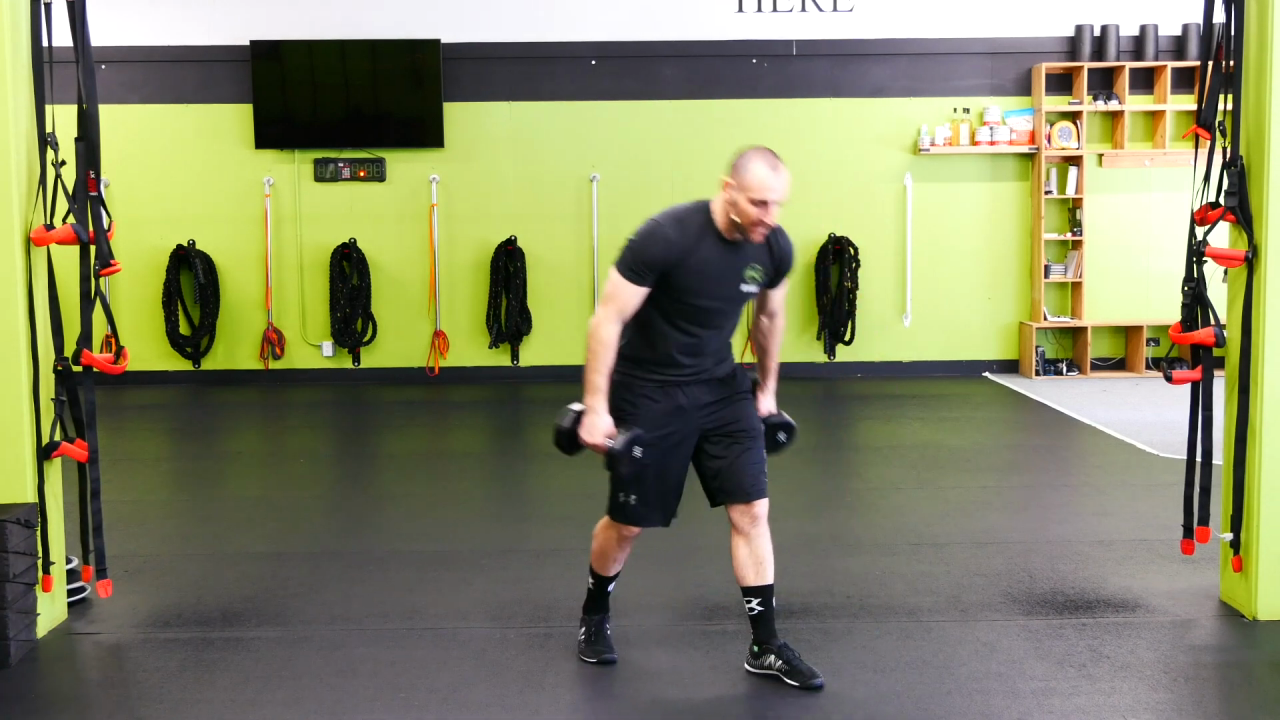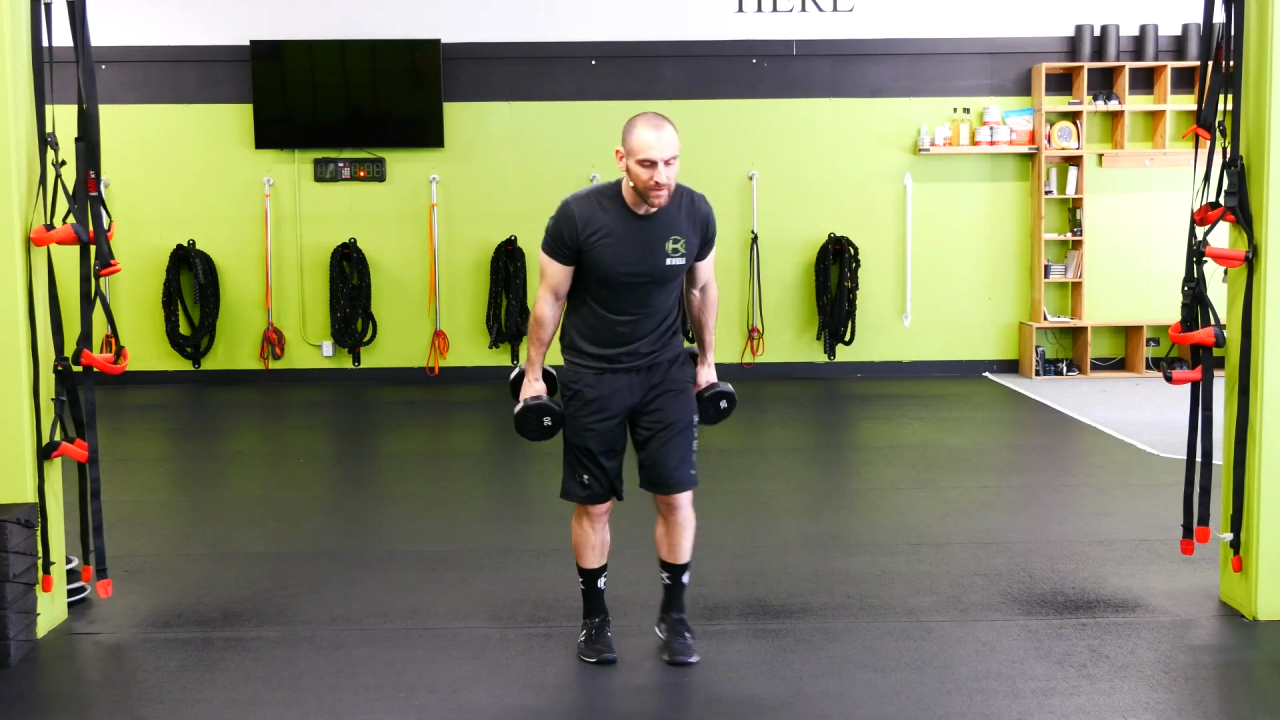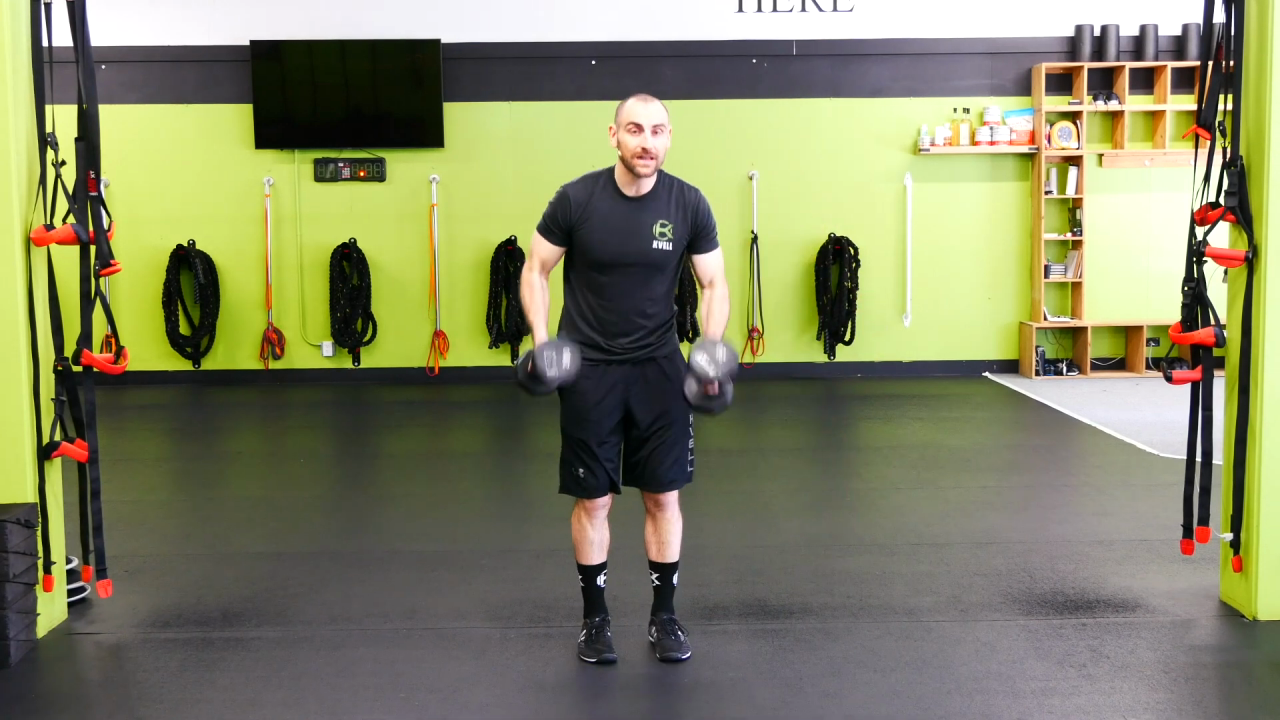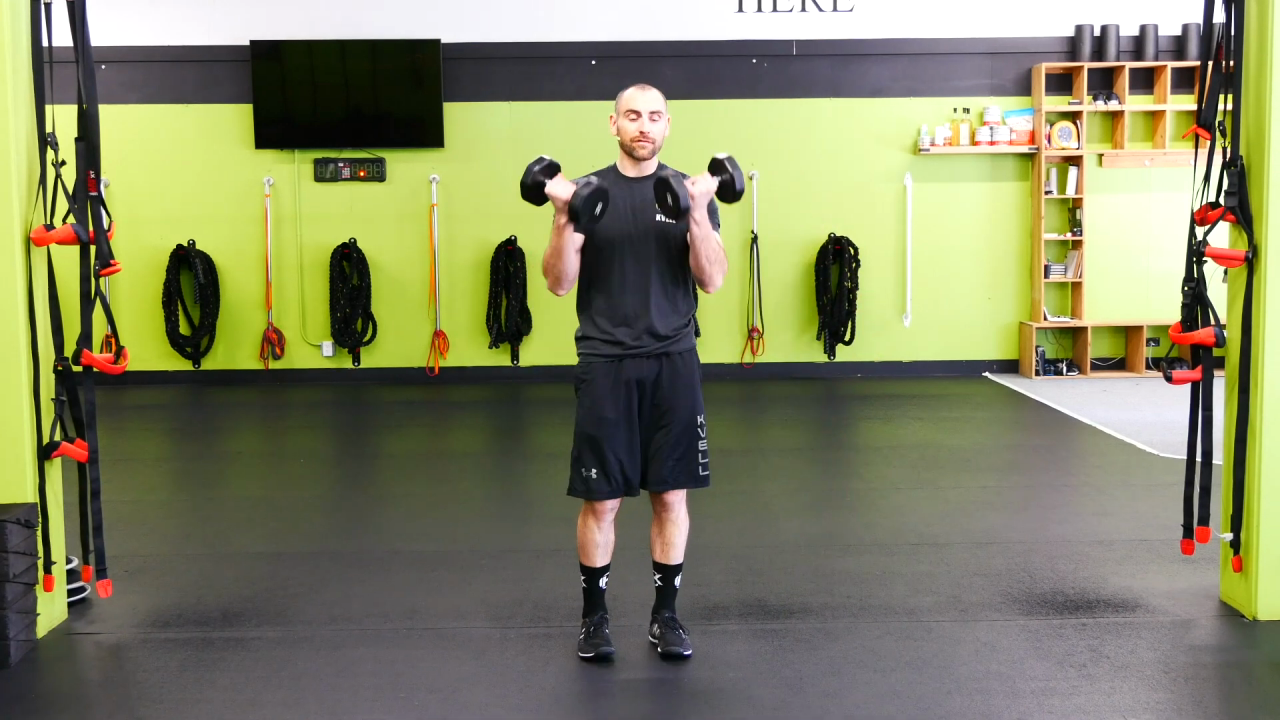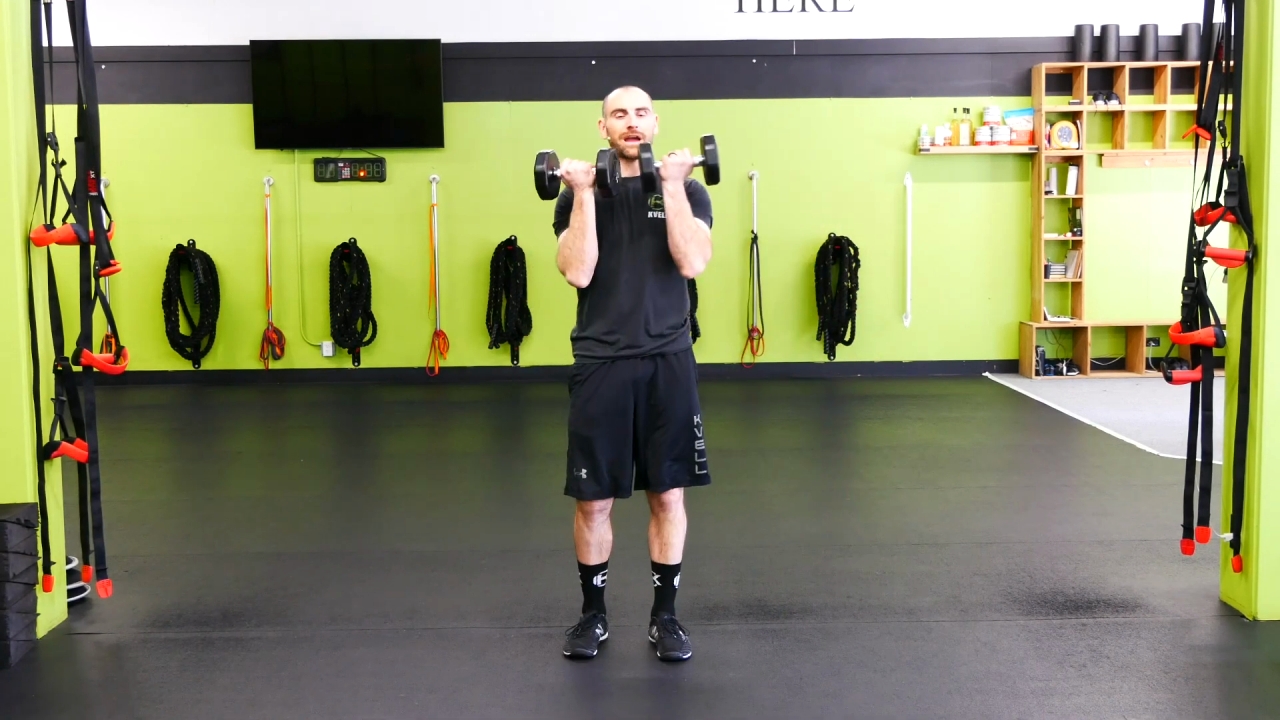
dt=0.4s
person 1, frame 1
left shoulder: (775, 247)
right shoulder: (666, 237)
left elbow: (769, 316)
right elbow: (608, 320)
left wrist: (768, 389)
right wrist: (597, 410)
left hip: (722, 387)
right hip: (650, 391)
left knee: (751, 511)
right knee: (629, 521)
left ankle: (765, 646)
right ankle: (593, 613)
person 1, frame 2
left shoulder: (696, 212)
right shoulder: (579, 216)
left elbow: (703, 288)
right elbow: (550, 298)
left wrist: (707, 359)
right wrist: (533, 373)
left hip: (665, 371)
right hip: (593, 376)
left knee: (676, 495)
right knee: (593, 503)
left ankle: (673, 613)
right ankle: (594, 617)
person 1, frame 3
left shoulder: (688, 204)
right shoulder: (575, 199)
left elbow: (714, 286)
right elbow: (535, 271)
left wrist: (713, 346)
right wrist: (542, 335)
left hip: (658, 365)
right hip: (589, 368)
left knee: (663, 494)
right knee: (592, 498)
left ankle: (664, 615)
right ankle: (595, 617)
person 1, frame 4
left shoulder: (690, 191)
left elbow: (711, 280)
right elbow: (558, 283)
left wrist: (698, 212)
right wrist: (563, 218)
left hip: (672, 361)
right hip: (605, 363)
left knee: (670, 494)
right knee: (600, 499)
left ankle: (665, 613)
right ankle: (594, 615)
person 1, frame 5
left shoulder: (687, 189)
right shoulder: (576, 195)
left elbow: (693, 263)
right elbow: (578, 273)
left wrist: (672, 186)
right wrist: (585, 194)
left hip: (667, 359)
right hip: (599, 362)
left knee: (667, 493)
right knee: (592, 498)
left ankle: (663, 614)
right ankle: (592, 612)
